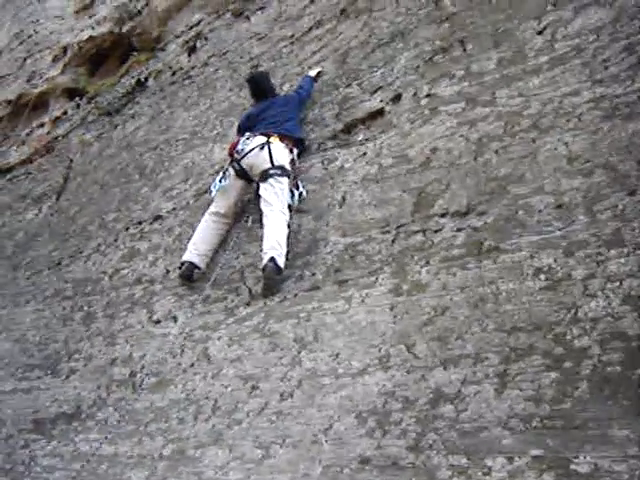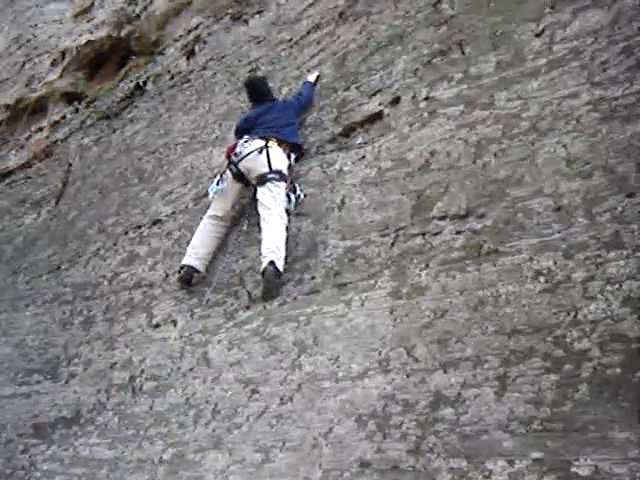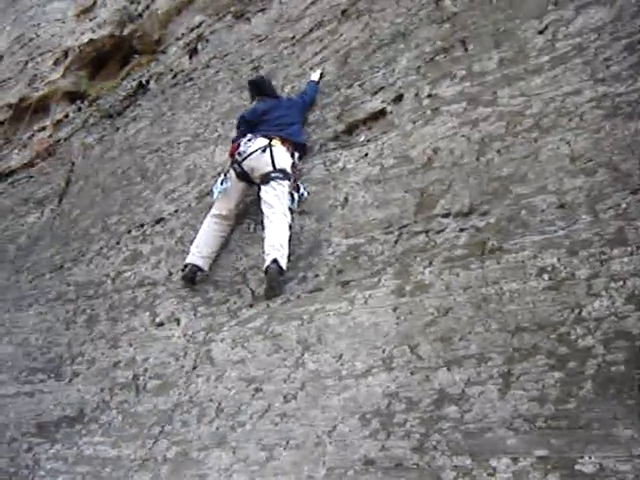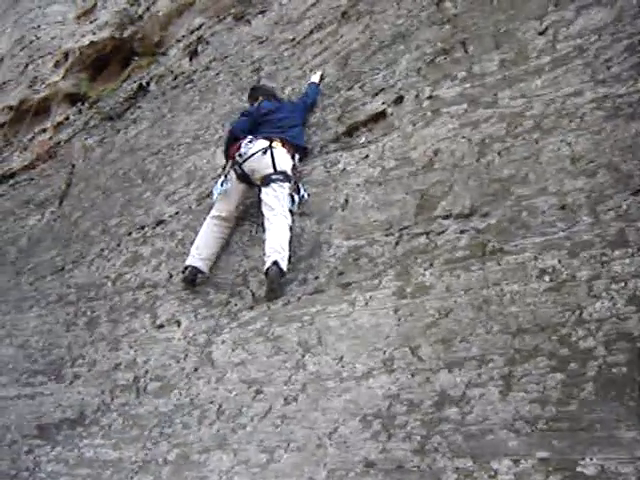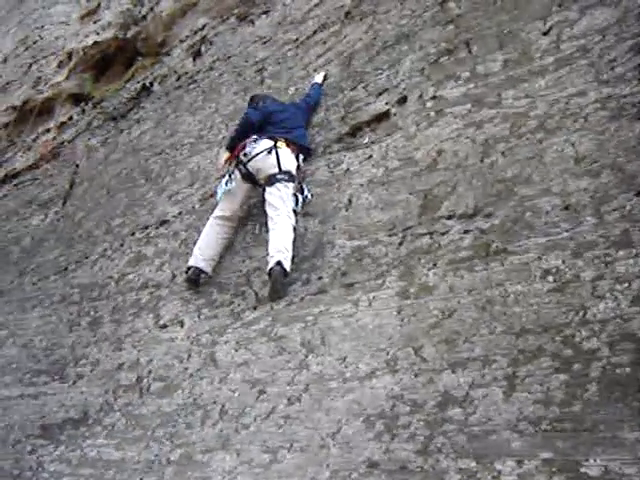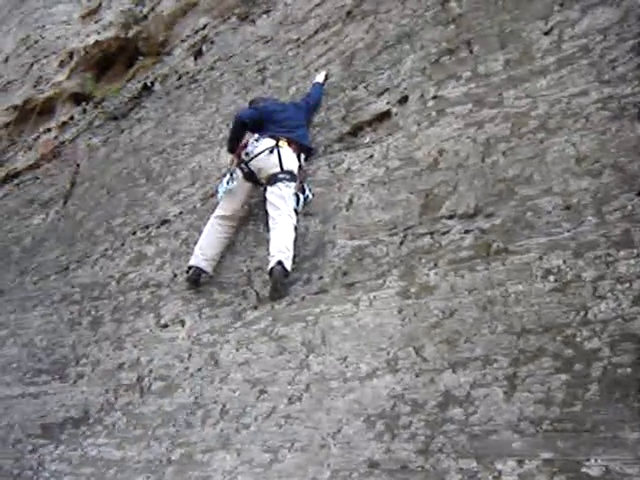
dt=0.2s
person 1, frame 1
left shoulder: (250, 114)
right shoulder: (290, 101)
left elbow: (241, 137)
right elbow: (304, 87)
right wrist: (311, 76)
left hip: (248, 150)
right hip: (277, 154)
left knee: (219, 211)
right knee: (275, 212)
left ankle: (191, 261)
right ankle: (272, 263)
person 1, frame 2
left shoulder: (248, 117)
right shoulder: (289, 106)
left elbow: (239, 140)
right elbow: (306, 95)
right wrist: (310, 81)
left hip: (246, 153)
right hip: (275, 158)
left knee: (217, 214)
right knee: (273, 216)
left ankle: (190, 265)
right ankle: (272, 266)
person 1, frame 3
left shoulder: (254, 110)
right shoulder: (294, 104)
left elbow: (238, 138)
right elbow: (309, 94)
left wrist: (236, 156)
right wrist: (314, 79)
left hip: (249, 151)
right hip: (278, 156)
left knee: (221, 213)
right knee: (276, 214)
left ankle: (194, 264)
right ankle: (275, 264)
person 1, frame 4
left shoulder: (258, 108)
right shoulder: (295, 107)
left elbow: (236, 131)
right elbow: (310, 97)
left wrist: (227, 154)
right wrist: (314, 82)
left hip: (250, 153)
right hip: (279, 158)
left knee: (221, 214)
right knee: (277, 216)
left ankle: (194, 266)
right ankle: (275, 266)
person 1, frame 5
left shoulder: (263, 108)
right shoulder: (298, 108)
left elbow: (249, 120)
right elbow: (313, 97)
left wrist: (230, 149)
right wrist: (317, 82)
left hip: (255, 152)
right hip: (284, 158)
left knee: (224, 214)
right knee: (281, 216)
left ankle: (197, 266)
right ankle: (278, 266)
person 1, frame 6
left shoulder: (261, 109)
right shoulder: (299, 108)
left elbow: (241, 120)
right elbow: (314, 96)
left wrist: (233, 151)
right wrist: (319, 81)
left hip: (258, 151)
right hip: (286, 158)
left knee: (225, 213)
right knee: (282, 215)
left ankle: (198, 265)
right ankle: (279, 266)
